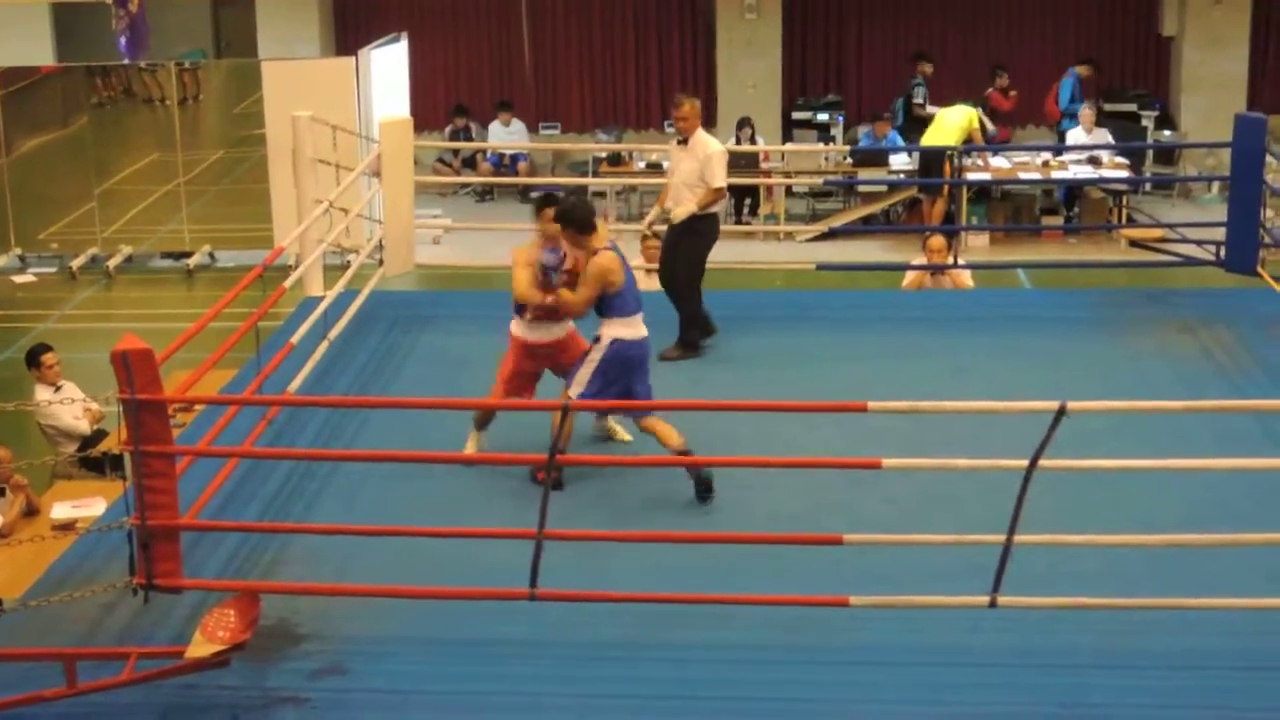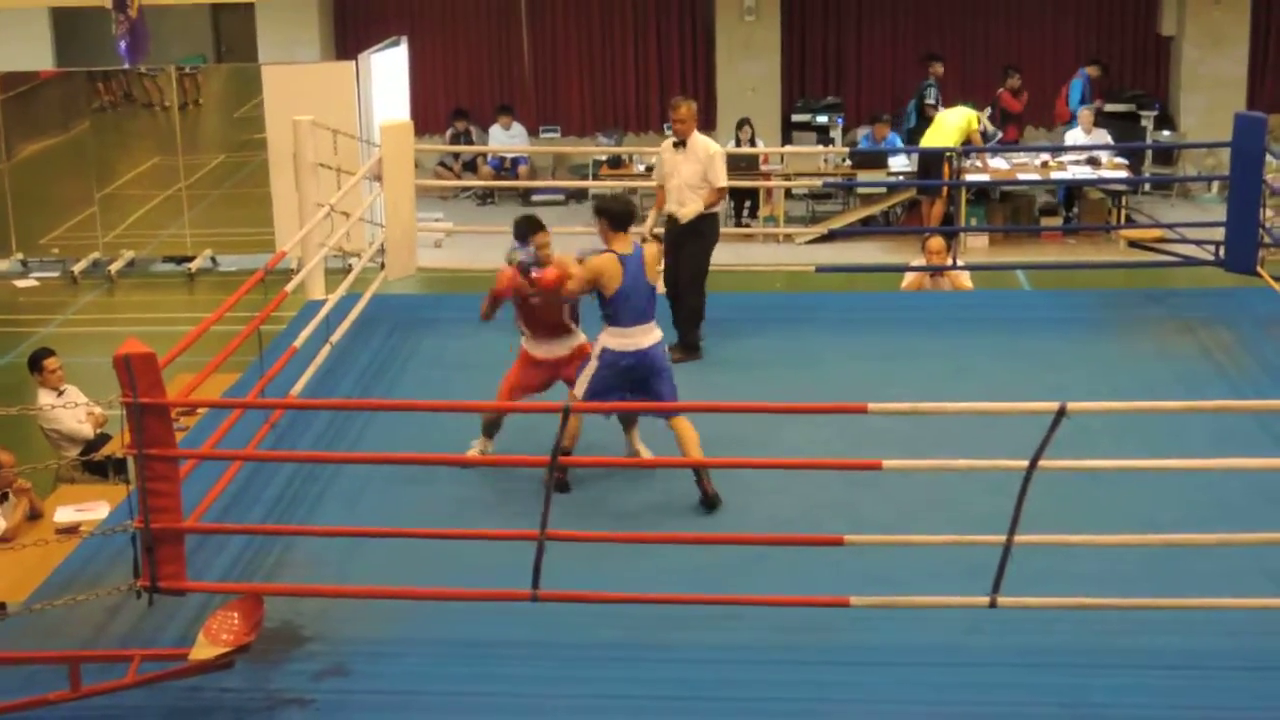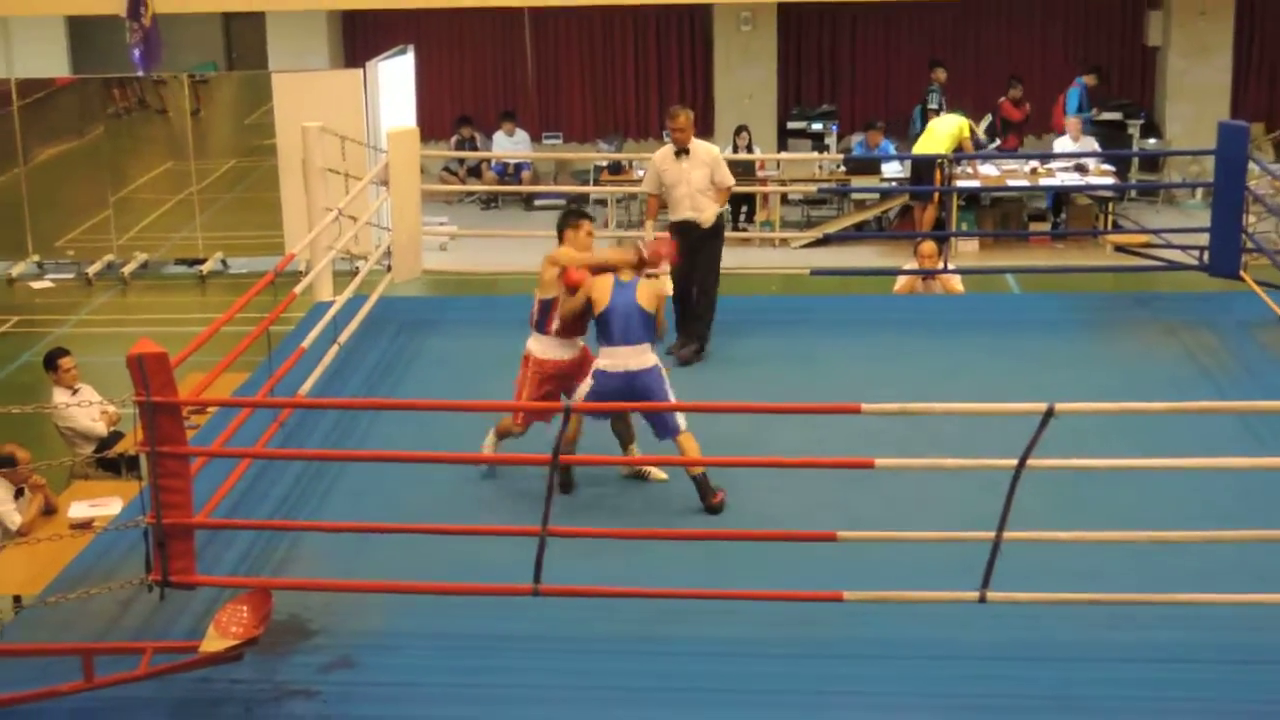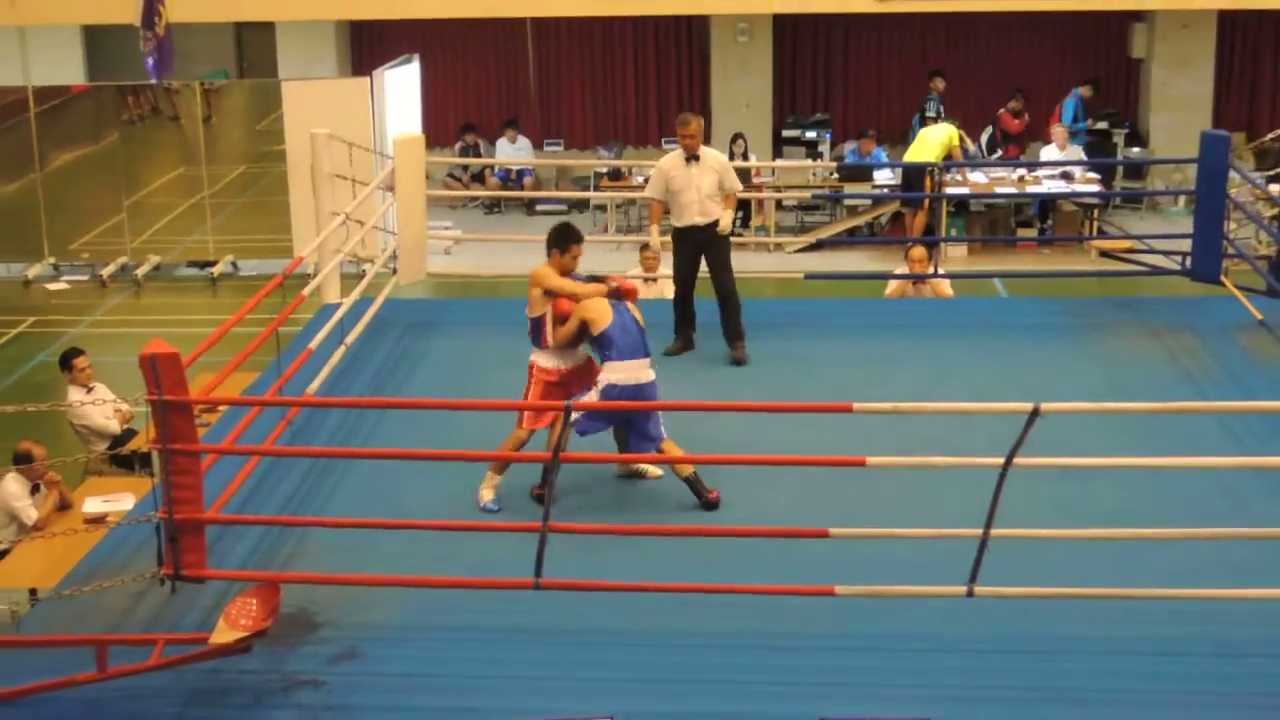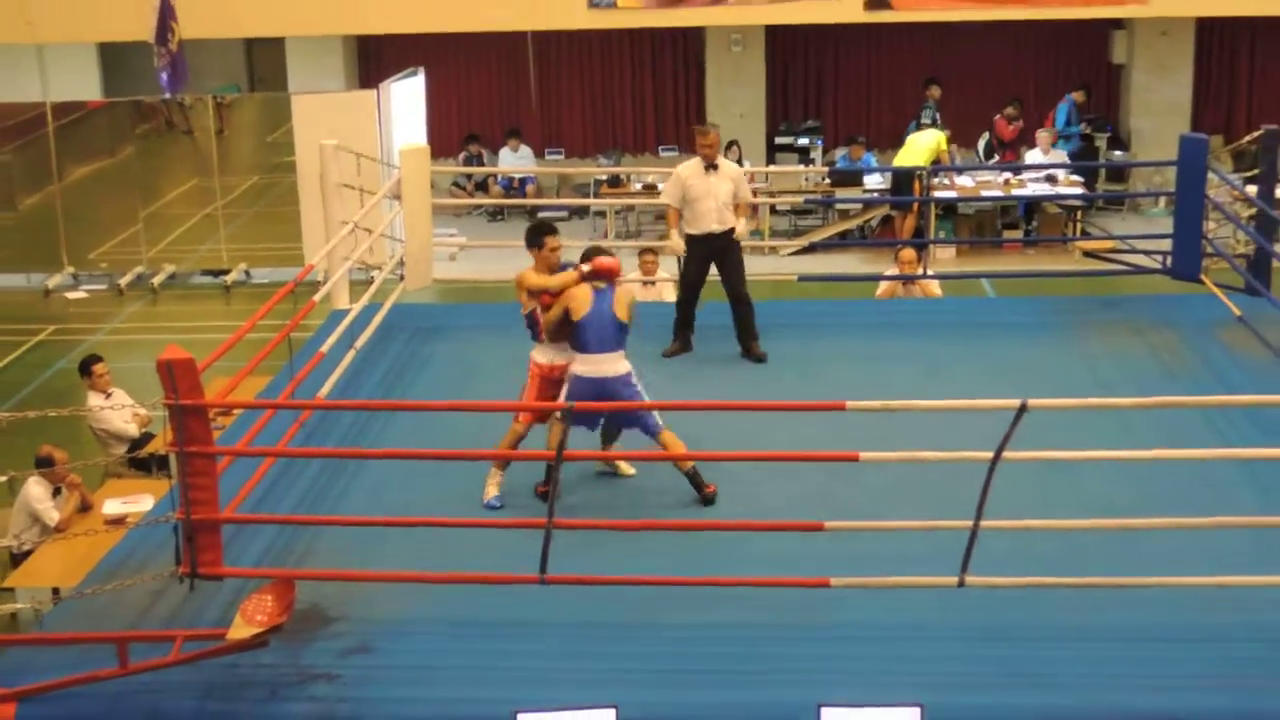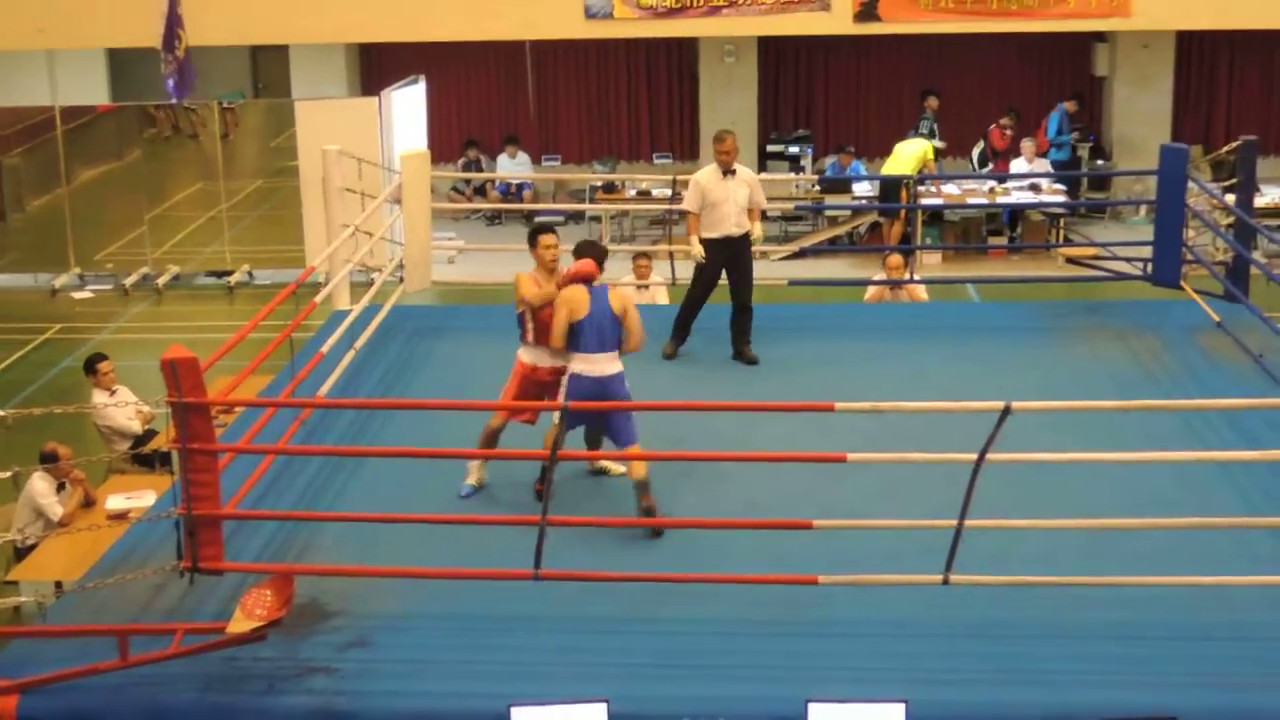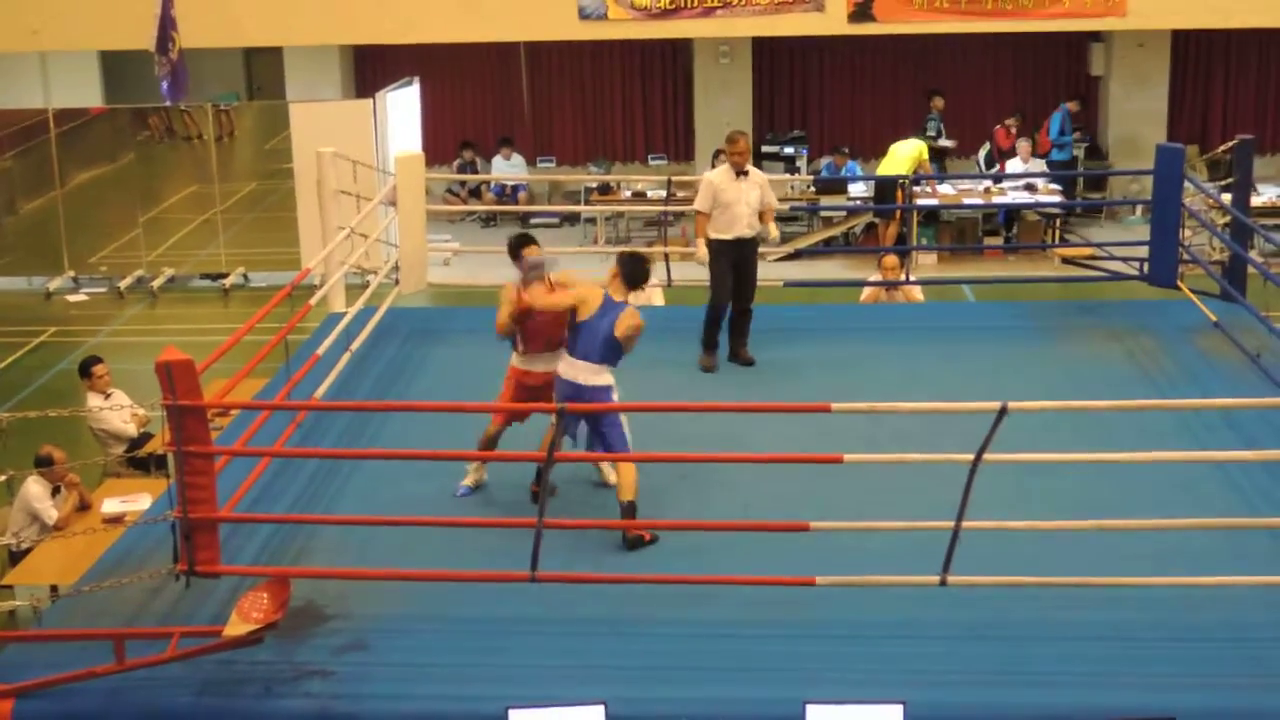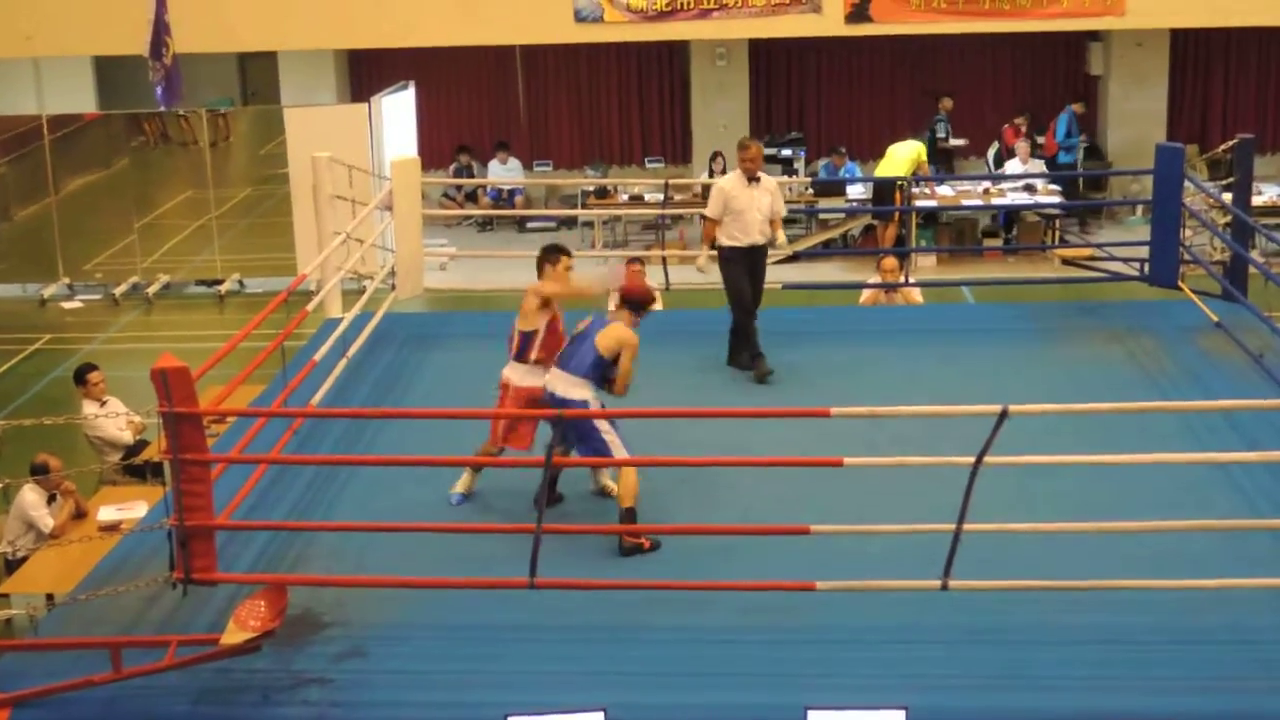
dt=0.2s
person 1, frame 1
left shoulder: (599, 263)
right shoulder: (610, 243)
left elbow: (576, 309)
left hip: (616, 340)
right hip: (639, 338)
left knee: (569, 402)
right knee: (644, 417)
left ankle: (553, 469)
right ankle: (696, 469)
person 1, frame 2
left shoulder: (597, 263)
right shoulder: (649, 252)
left elbow: (565, 292)
left hip: (614, 348)
right hip: (650, 345)
right knee: (676, 415)
left ankle: (560, 473)
right ankle: (705, 486)
person 1, frame 3
left shoulder: (596, 283)
right shoulder: (652, 288)
left elbow: (567, 313)
left hip: (609, 371)
right hip: (647, 368)
left knee: (576, 411)
right knee: (680, 433)
left ankle: (565, 472)
right ankle: (709, 496)
person 1, frame 4
left shoulder: (587, 306)
right shoulder: (631, 308)
left elbow: (559, 342)
left hip: (614, 385)
right hip: (644, 383)
right knee: (660, 443)
left ankle: (544, 488)
right ankle: (703, 494)
person 1, frame 5
left shoulder: (573, 294)
right shoulder: (625, 296)
left elbow: (548, 325)
left hip: (582, 377)
right hip: (618, 376)
left knee: (559, 421)
right knee: (660, 431)
left ankle: (548, 484)
right ankle: (700, 487)
person 1, frame 6
left shoulder: (568, 295)
right shoulder: (620, 297)
left elbow: (557, 345)
right elbow: (635, 343)
left hip: (580, 377)
right hip: (613, 377)
left knee: (559, 427)
right knee: (629, 446)
left ankle: (543, 484)
right ankle: (646, 506)
person 1, frame 7
left shoulder: (587, 294)
right shoulder: (634, 321)
left elbow: (545, 303)
left wrist: (534, 292)
left hip: (566, 380)
right hip: (600, 388)
left knee: (560, 428)
right knee: (623, 457)
left ankle: (539, 484)
right ankle: (630, 529)
person 1, frame 8
left shoulder: (591, 318)
right shoulder: (628, 337)
left elbow: (568, 348)
right elbow: (620, 389)
left hip: (551, 393)
right hip: (578, 401)
left knee: (566, 437)
right knee: (626, 466)
left ankle: (548, 493)
right ankle: (629, 536)
person 2, frame 1
right shoulder: (526, 253)
right elbow: (521, 294)
left hip: (562, 337)
right hip: (527, 340)
right knee: (497, 401)
left ankle: (604, 421)
right ankle: (476, 437)
person 2, frame 2
left shoulder: (561, 264)
right shoulder: (510, 274)
right elbow: (485, 317)
right wrist: (494, 299)
left hip: (573, 349)
right hip: (535, 354)
right knee: (496, 409)
left ankle: (633, 443)
right ankle: (484, 443)
person 2, frame 3
left shoulder: (581, 268)
right shoulder: (556, 258)
right elbow: (600, 258)
right wrist: (641, 255)
left hip: (575, 352)
right hip: (542, 358)
right knee: (518, 424)
left ankle: (632, 461)
right ankle: (495, 439)
person 2, frame 4
left shoulder: (570, 278)
right shoulder: (539, 276)
right elbow: (575, 291)
right wrist: (613, 287)
left hip: (577, 360)
right hip: (547, 367)
right knee: (524, 433)
left ankle: (628, 463)
right ankle: (488, 485)
person 2, frame 5
left shoulder: (566, 274)
right shoulder: (525, 278)
right elbow: (550, 284)
right wrist: (588, 269)
right hip: (546, 362)
right knee: (521, 425)
left ankle: (607, 458)
right ankle: (493, 482)
person 2, frame 6
left shoulder: (572, 278)
right shoulder: (524, 280)
right elbow: (535, 299)
right wrist: (563, 280)
left hip: (563, 363)
right hip: (531, 364)
right knee: (497, 423)
left ankle: (595, 459)
right ankle: (478, 471)
person 2, frame 7
left shoulder: (561, 283)
right shoulder: (511, 292)
right elbow: (502, 330)
right wrist: (517, 309)
left hip: (559, 367)
right hip: (525, 368)
right knee: (495, 429)
left ankle: (601, 466)
right ankle: (476, 471)
person 2, frame 8
left shoulder: (551, 304)
right shoulder: (537, 293)
right elbow: (567, 289)
left hip: (548, 382)
right hip: (520, 383)
right knee: (494, 445)
left ankle: (599, 478)
right ankle: (467, 479)
person 3, frame 1
left shoulder: (711, 149)
right shoulder: (676, 146)
left elbow: (718, 191)
left wrist: (690, 208)
right wrist: (656, 210)
left hip: (701, 224)
right hip: (677, 222)
left knee: (687, 282)
right knee: (668, 277)
left ankle: (689, 342)
right ankle: (701, 325)
person 3, frame 2
left shoulder: (709, 150)
right shoulder: (666, 149)
left elbow: (720, 189)
left wrist: (696, 208)
right wrist: (653, 216)
left hip: (701, 224)
right hip: (674, 223)
left knee: (691, 285)
right knee: (672, 282)
left ankle: (690, 345)
right ankle: (686, 336)
person 3, frame 3
left shoulder: (710, 153)
right shoulder: (660, 158)
left elbow: (725, 186)
right elbow: (653, 194)
left wrist: (714, 209)
right wrist: (649, 225)
left hip: (709, 227)
right hip: (680, 227)
left knee: (705, 285)
right knee: (682, 284)
left ankle: (697, 343)
right ankle: (686, 335)
person 3, frame 4
left shoulder: (718, 161)
right shoulder: (666, 164)
left elbow: (732, 191)
right elbow: (657, 200)
left wrist: (728, 214)
right wrist: (654, 229)
left hip: (714, 230)
right hip: (684, 233)
left knee: (725, 286)
right knee: (683, 287)
left ankle: (736, 342)
right ankle: (684, 337)
person 3, frame 5
left shoulder: (733, 171)
right shoulder: (683, 172)
left elbow: (741, 203)
right elbow: (673, 207)
left wrist: (741, 222)
right wrist: (674, 234)
left hip: (727, 238)
right hip: (697, 240)
left knee: (738, 292)
right knee: (688, 292)
left ankle: (749, 344)
right ankle: (681, 340)
person 3, frame 6
left shoulder: (749, 178)
right shoulder: (701, 178)
left elbow: (755, 207)
right elbow: (693, 213)
left wrist: (756, 225)
right wrist: (694, 241)
left hip: (740, 243)
right hip: (712, 244)
left knee: (743, 298)
right knee: (697, 294)
left ankle: (741, 346)
right ankle: (677, 339)
person 3, frame 7
left shoulder: (759, 178)
right shoulder: (713, 179)
left elbow: (767, 208)
right elbow: (702, 214)
left wrist: (770, 225)
right wrist: (701, 244)
left hip: (748, 244)
right hip: (721, 245)
left knee: (744, 301)
right knee: (720, 299)
left ankle: (738, 347)
right ankle: (709, 349)
person 3, frame 8
left shoulder: (771, 186)
right shoulder: (724, 185)
left elbow: (775, 217)
right elbow: (712, 220)
left wrist: (779, 233)
right wrist: (704, 251)
left hip: (758, 252)
right hip: (732, 253)
left knee: (748, 307)
right knee: (744, 307)
left ankle: (737, 354)
right ankle: (757, 359)
